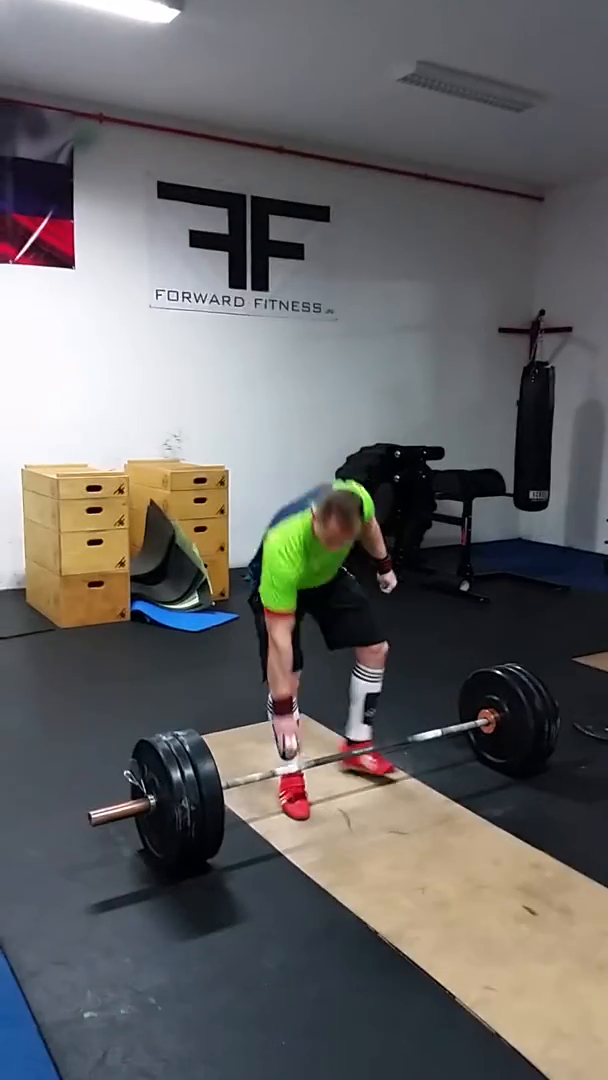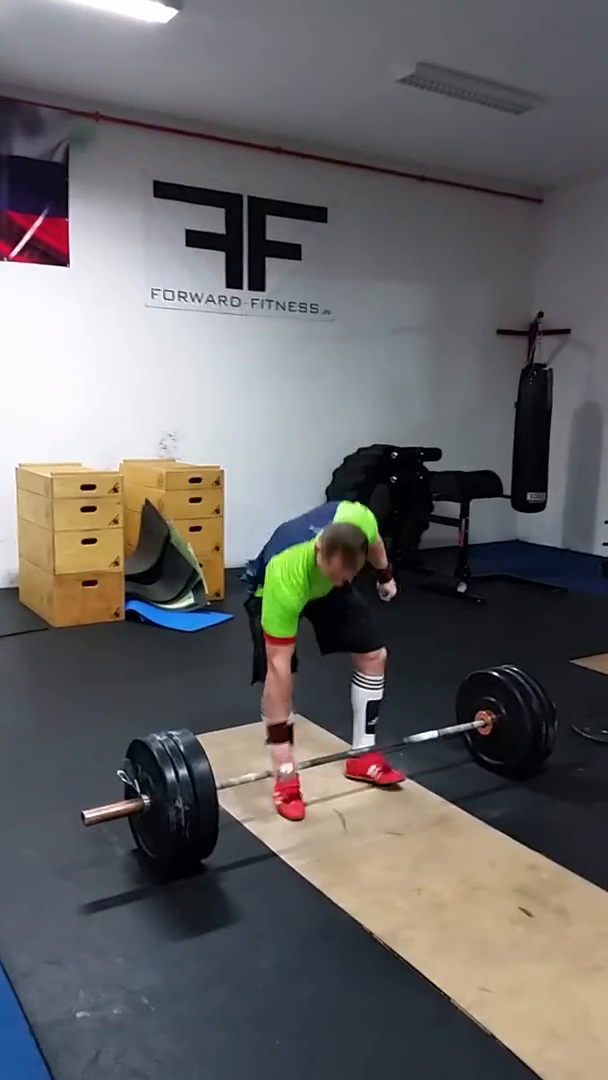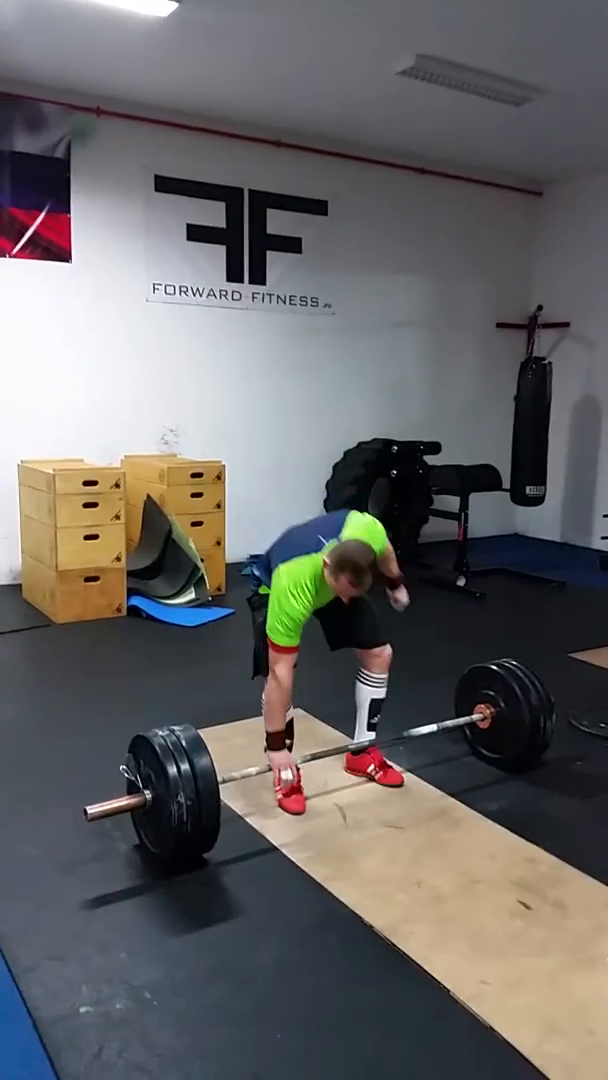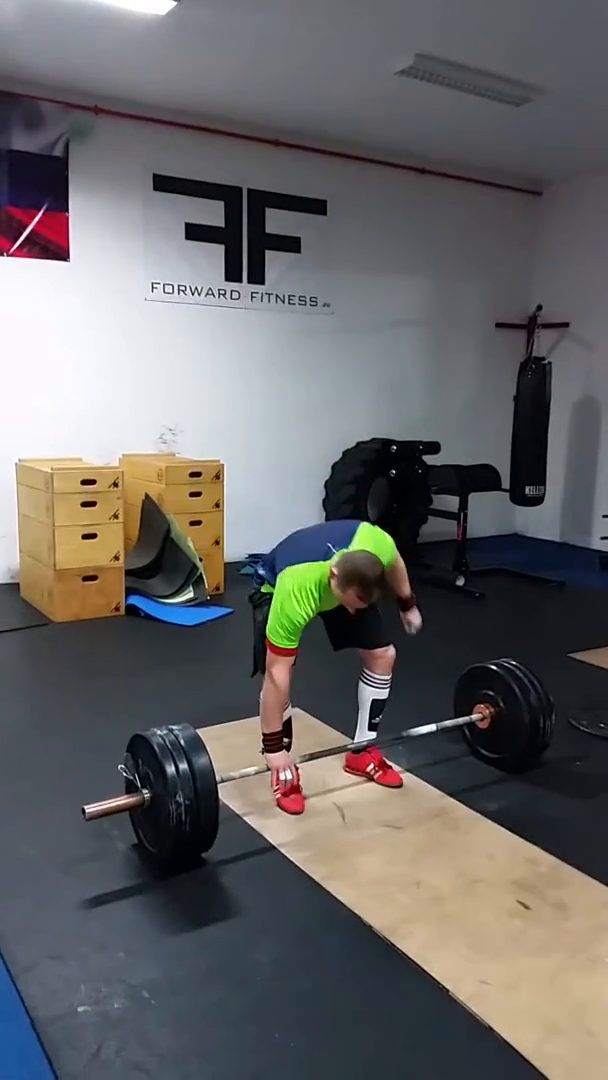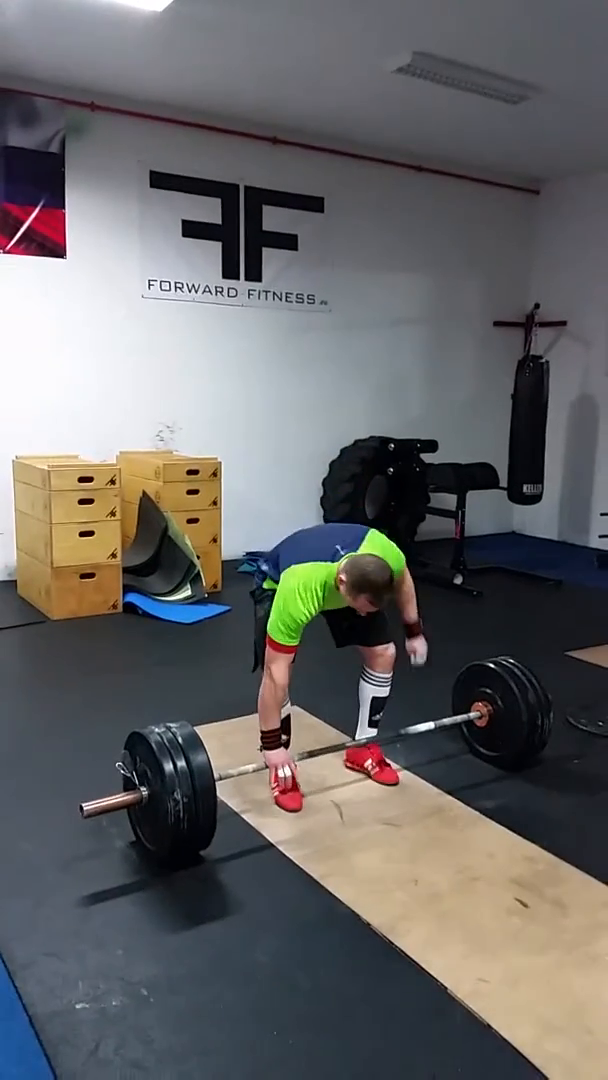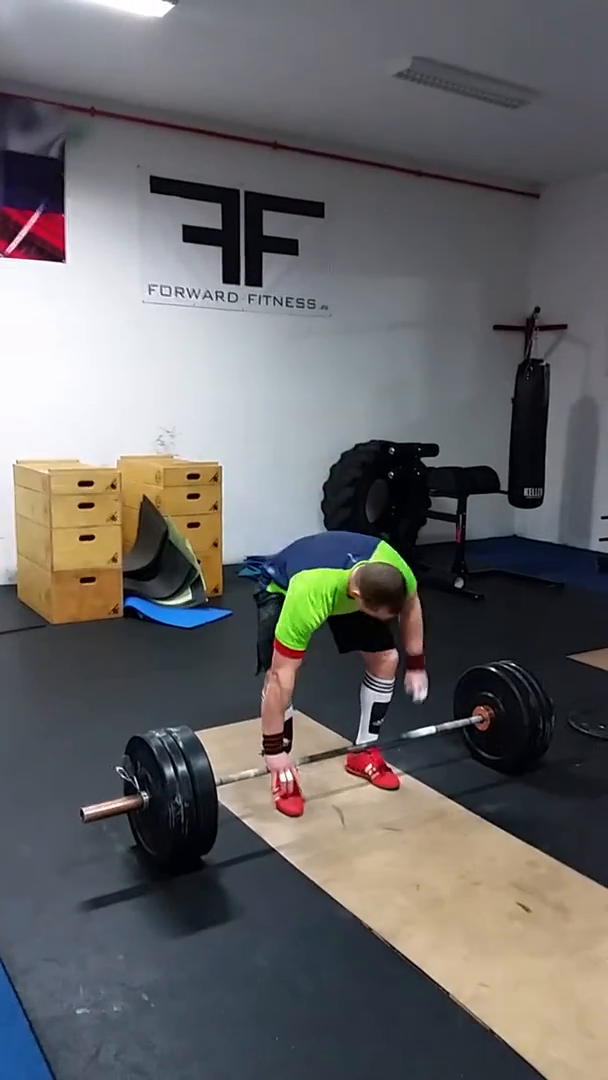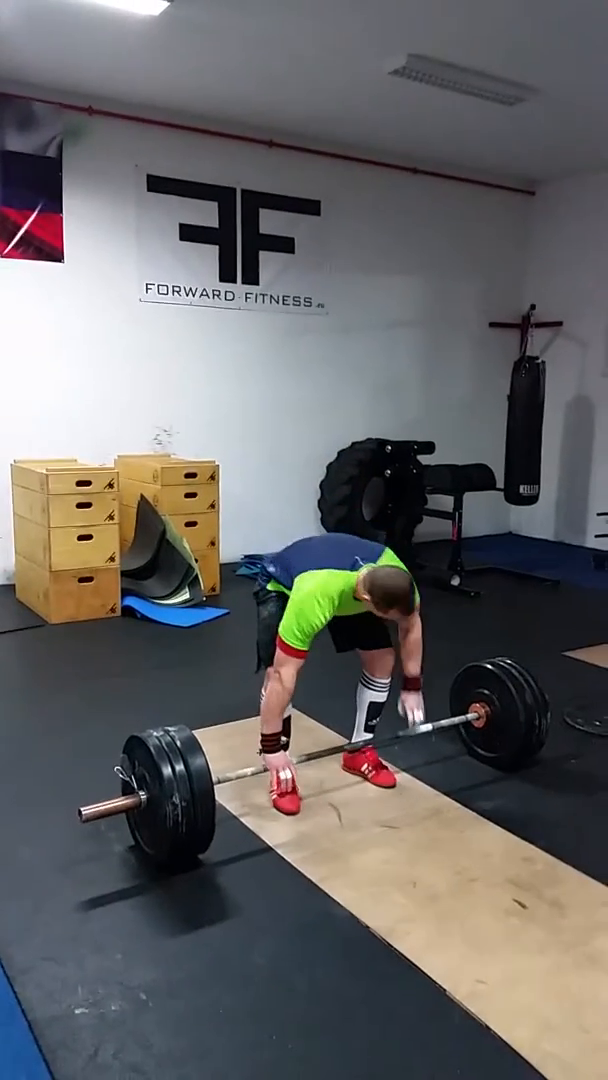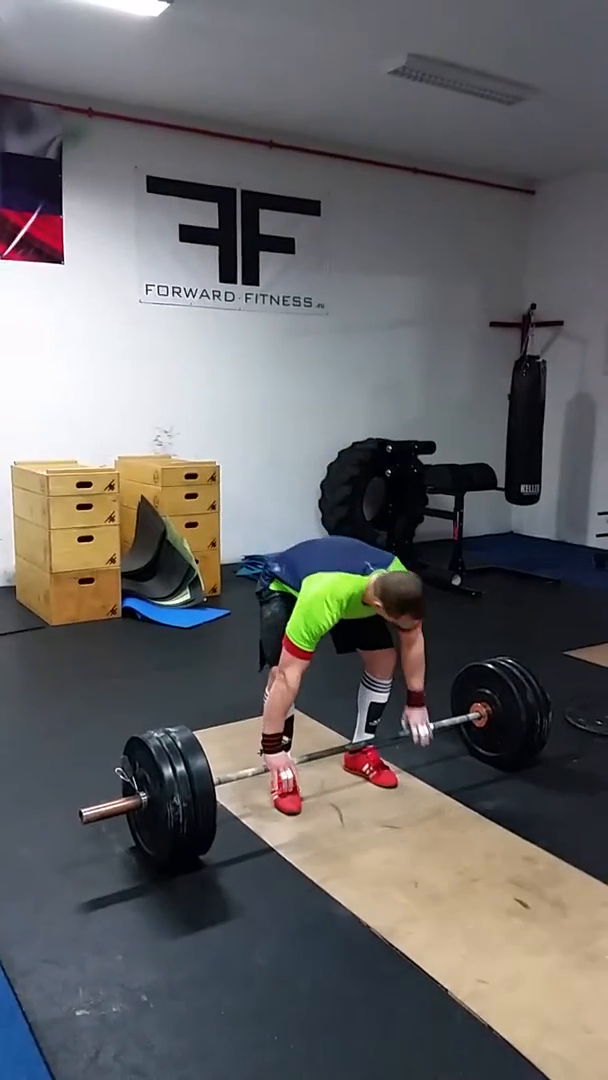
dt=0.1s
person 1, frame 1
left shoulder: (358, 499)
right shoulder: (284, 550)
right elbow: (280, 638)
left wrist: (384, 565)
right wrist: (283, 711)
left hip: (329, 577)
right hip: (278, 591)
left knee: (375, 648)
right knee: (288, 675)
left ankle: (357, 744)
right ankle: (291, 774)
person 1, frame 2
left shoulder: (359, 521)
right shoulder: (284, 579)
right elbow: (278, 666)
left wrist: (384, 576)
right wrist: (278, 739)
left hip: (326, 587)
right hip: (270, 589)
left knee: (374, 656)
right knee: (281, 676)
left ankle: (363, 755)
right ankle: (286, 777)
person 1, frame 3
left shoulder: (367, 531)
right shoulder: (291, 588)
right elbow: (280, 674)
left wrist: (395, 583)
right wrist: (276, 745)
left hip: (339, 581)
right hip: (273, 589)
left knee: (379, 654)
right knee: (279, 677)
left ankle: (363, 752)
right ankle: (288, 772)
person 1, frame 4
left shoulder: (376, 546)
right shoulder: (293, 594)
left elbow: (396, 567)
right elbow: (277, 675)
left wrist: (407, 604)
right wrist: (273, 746)
right hip: (275, 584)
left knee: (382, 654)
right knee: (278, 672)
left ankle: (362, 752)
right ankle: (284, 769)
person 1, frame 5
left shoulder: (383, 552)
right shoulder: (298, 592)
left elbow: (403, 579)
right elbow: (276, 671)
left wrist: (414, 632)
right wrist: (272, 743)
right hip: (277, 582)
left knee: (383, 652)
right knee: (275, 668)
left ankle: (363, 748)
right ankle: (282, 767)
person 1, frame 6
left shoulder: (392, 570)
right shoulder: (307, 597)
left elbow: (411, 606)
right elbow: (282, 676)
left wrist: (416, 665)
right wrist: (273, 748)
left hip: (343, 578)
right hip: (280, 586)
left knee: (386, 659)
right knee: (275, 673)
left ankle: (363, 752)
right ankle: (283, 773)
person 1, frame 7
left shoulder: (395, 574)
right shoulder: (313, 597)
left elbow: (412, 627)
right elbow: (284, 674)
left wrist: (411, 688)
right wrist: (271, 747)
right hip: (281, 585)
left knee: (384, 659)
right knee: (276, 672)
left ankle: (360, 751)
right ankle: (281, 772)
person 1, frame 8
left shoulder: (401, 586)
right shoulder: (323, 599)
left elbow: (412, 644)
right elbow: (288, 675)
left wrist: (416, 703)
right wrist: (271, 747)
right hip: (283, 584)
left knee: (384, 659)
right knee: (280, 670)
left ankle: (360, 751)
right ankle: (281, 769)
